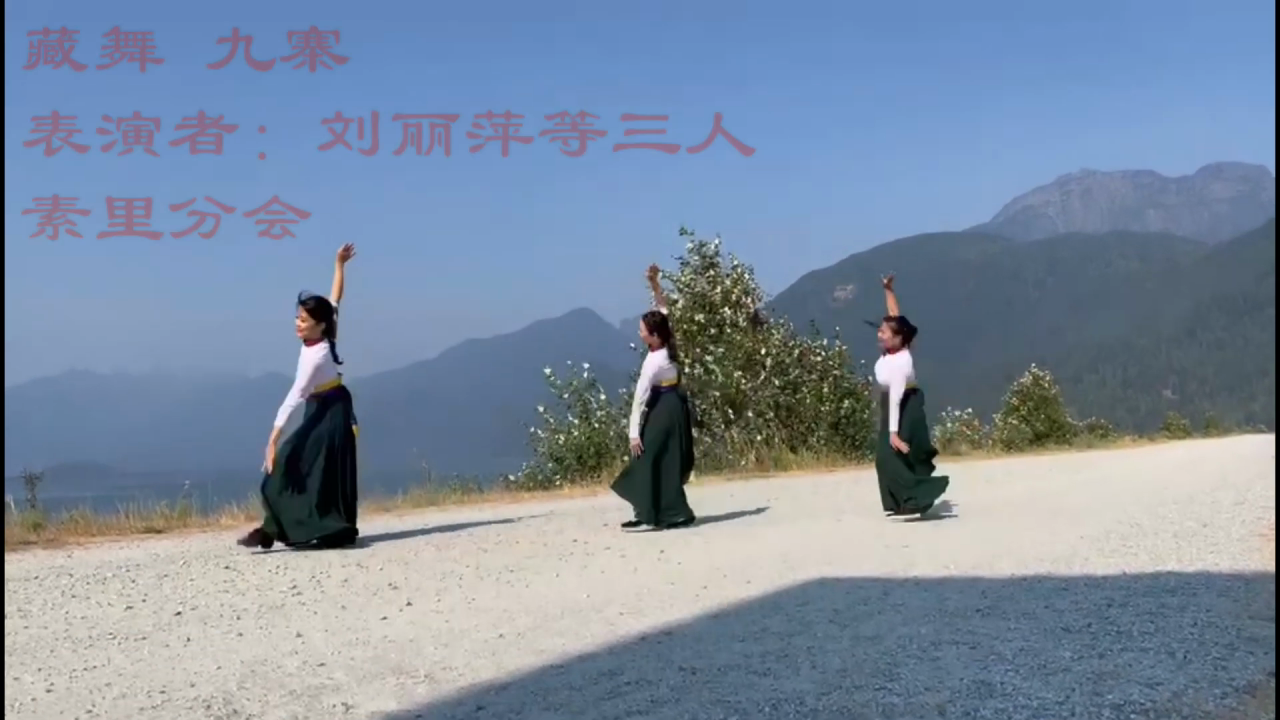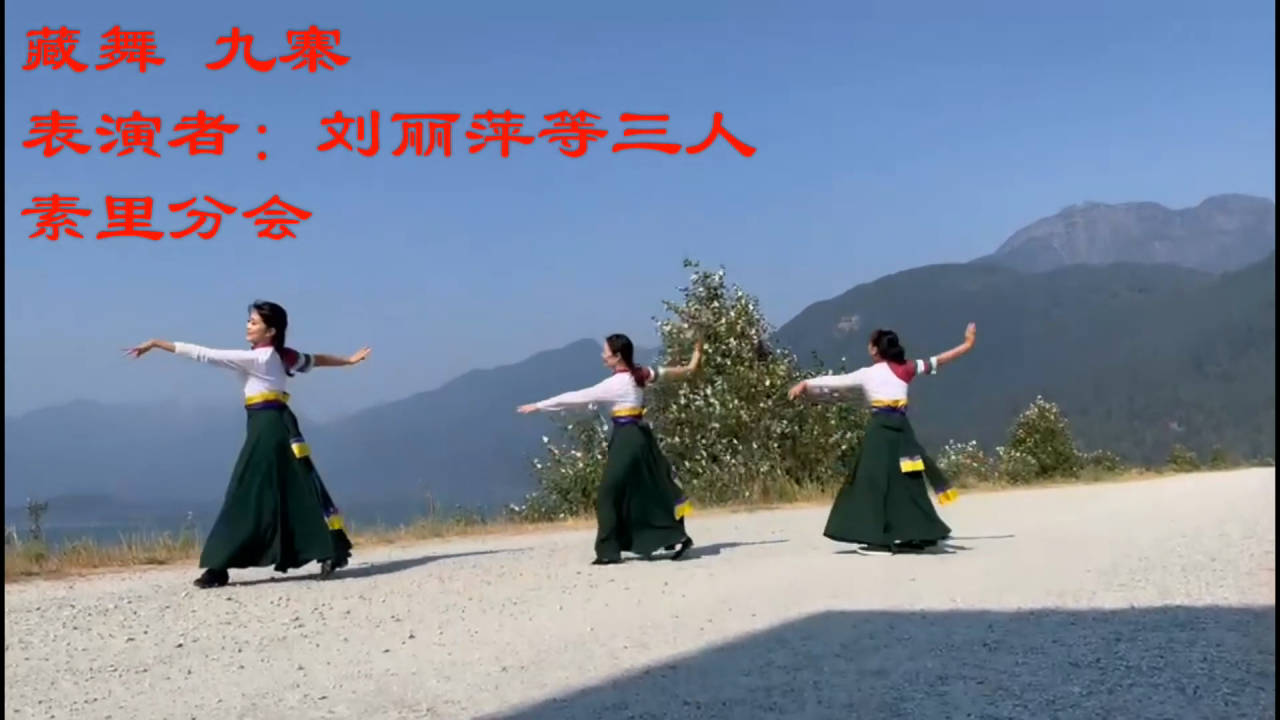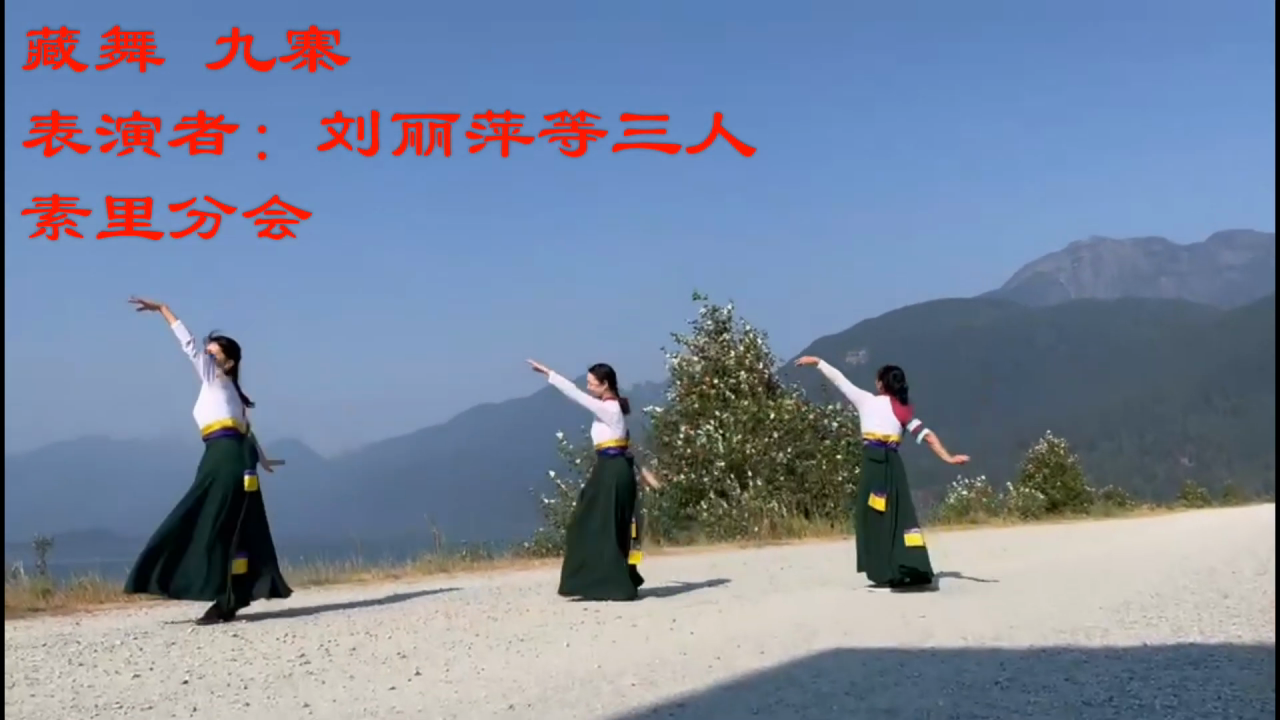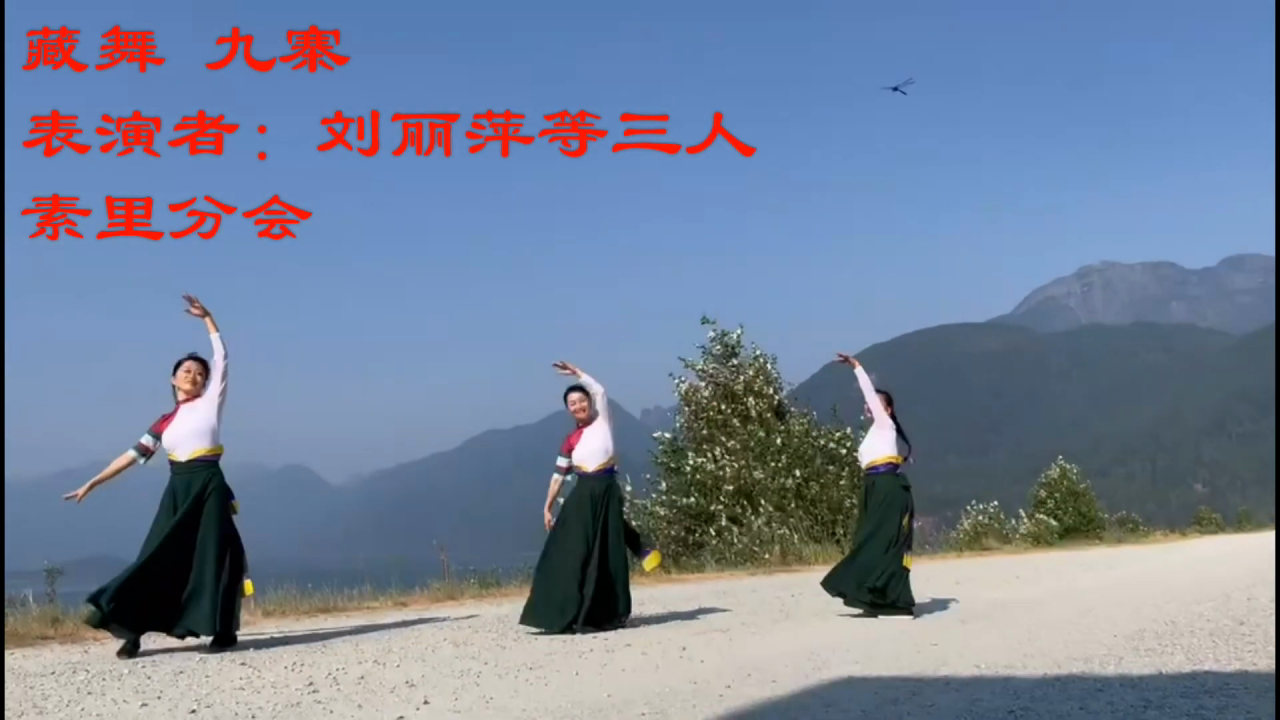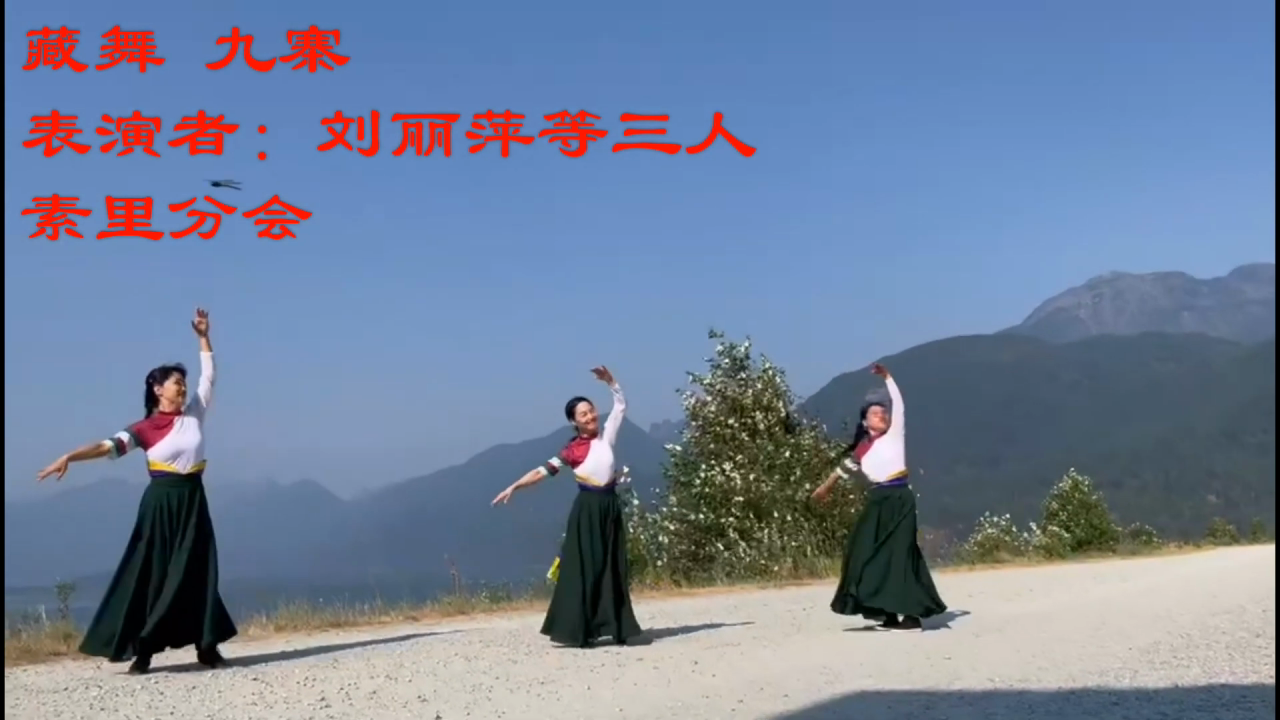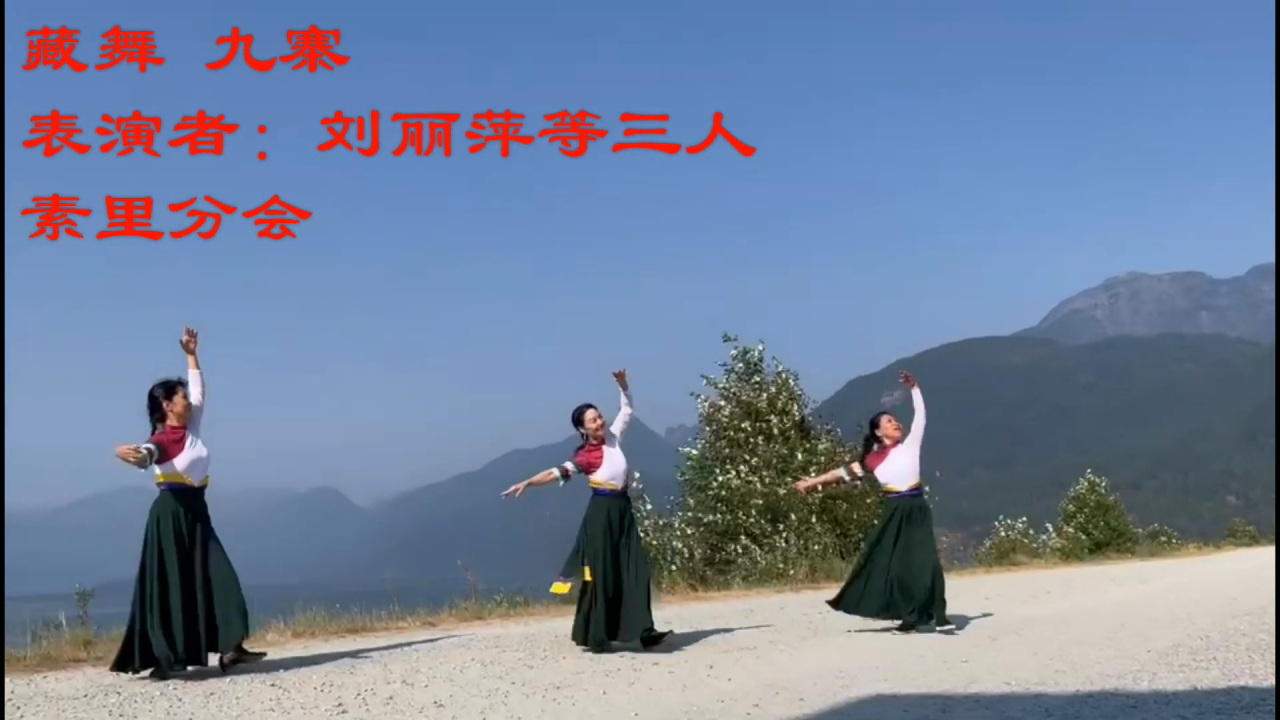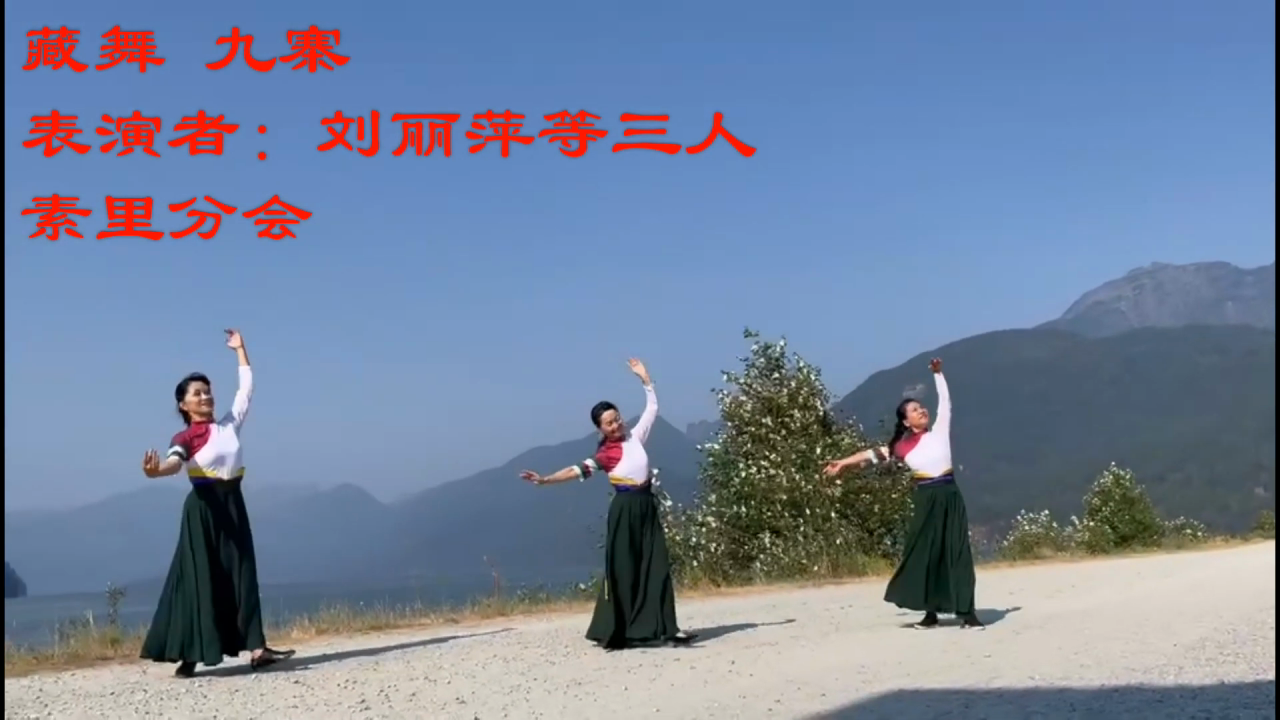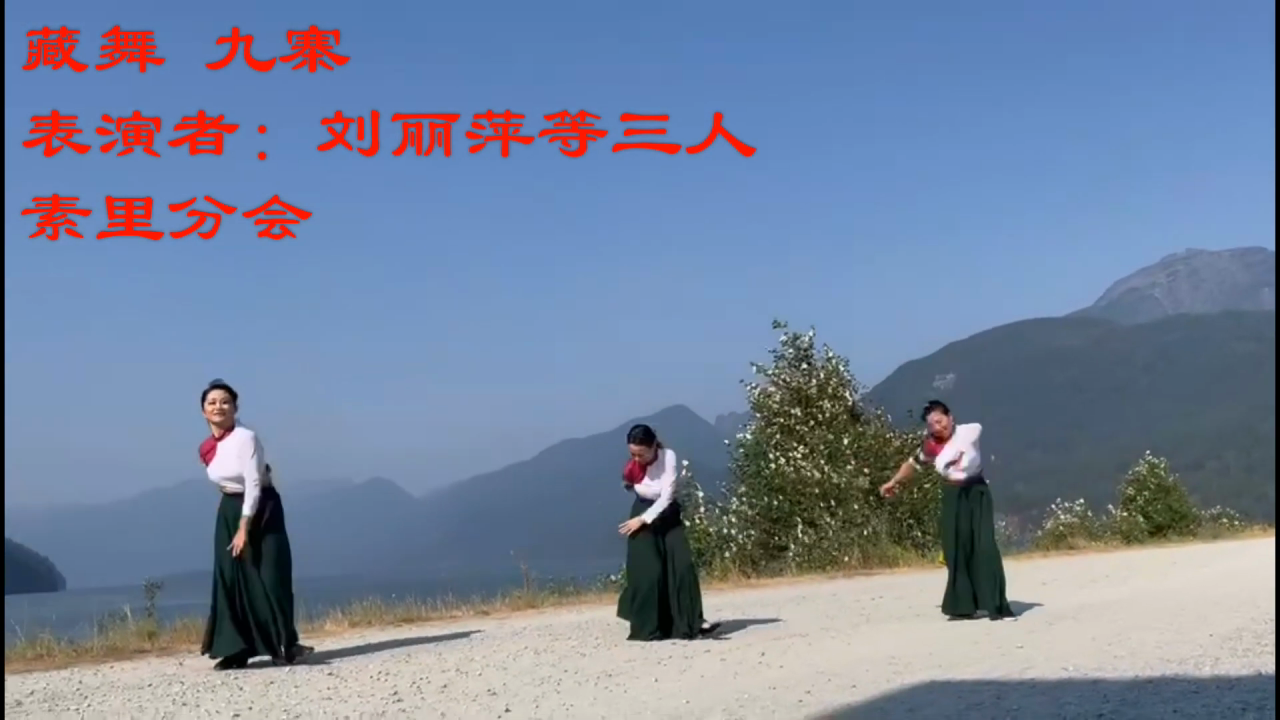
dt=0.4s
person 1, frame 1
left shoulder: (314, 359)
right shoulder: (321, 338)
left elbow: (294, 398)
right elbow: (335, 300)
left wrist: (273, 441)
right wrist: (340, 265)
left hip: (333, 410)
right hip: (326, 407)
left knee: (294, 466)
right knee: (327, 470)
left ankle: (273, 529)
right ankle: (338, 530)
person 1, frame 2
left shoulder: (254, 358)
right shoulder: (283, 355)
left elbow: (205, 355)
right elbow: (313, 360)
left wrist: (157, 343)
right wrist: (348, 360)
left hip: (265, 426)
right hip: (278, 425)
left knee: (247, 495)
right knee: (297, 492)
left ankle: (218, 567)
right ankle: (333, 551)
person 1, frame 3
left shoulder: (217, 381)
right shoulder: (226, 392)
left elbow: (189, 345)
right elbow: (240, 429)
left wrist: (162, 309)
right wrist: (260, 459)
left hip: (225, 457)
right hip: (231, 459)
left knee: (211, 527)
right knee: (224, 528)
left ankle: (224, 602)
right ankle: (231, 597)
person 1, frame 4
left shoulder: (210, 403)
right shoulder: (164, 423)
left elbow: (221, 359)
right elbow: (134, 455)
left wrist: (207, 317)
right wrist: (93, 483)
left hip: (208, 485)
right hip: (178, 489)
left knee: (211, 558)
right knee: (160, 557)
left ankle: (223, 632)
right ankle: (131, 629)
person 1, frame 5
left shoulder: (194, 417)
right shoulder: (144, 429)
left elbow: (208, 376)
right elbow: (107, 447)
left wrist: (204, 337)
right wrist: (68, 457)
left hip: (193, 500)
right hip: (161, 502)
left knee: (198, 571)
right knee: (151, 574)
left ankle: (206, 645)
right ankle: (142, 649)
person 1, frame 6
left shoulder: (191, 429)
right shoulder: (160, 441)
left elbow: (198, 392)
right elbow: (140, 456)
left wrist: (191, 355)
right wrist: (128, 453)
left hip: (197, 513)
right hip: (171, 514)
left knee: (218, 577)
right knee: (170, 585)
left ankle: (230, 648)
right ankle: (162, 659)
person 1, frame 7
left shoulder: (228, 425)
right shoulder: (184, 439)
left elbow: (246, 389)
right elbow: (173, 463)
left wrist: (240, 351)
right wrist: (156, 469)
left hip: (234, 506)
right hip: (204, 509)
left knee: (241, 577)
right knee: (201, 580)
left ankle: (256, 649)
right ankle: (190, 656)
person 1, frame 8
left shoulder: (247, 438)
right shoulder: (206, 449)
left elbow: (253, 485)
right elbow: (220, 485)
left wrist: (244, 528)
right wrist: (236, 526)
left hip: (263, 509)
right hip: (230, 513)
left knee: (272, 575)
right knee: (231, 579)
left ankle: (285, 643)
right ankle: (236, 649)
person 2, frame 1
left shoulder: (654, 362)
right shoulder: (667, 342)
left elbow: (640, 397)
right elbow: (663, 307)
left wrist: (634, 432)
right wrist: (654, 282)
left hip: (666, 407)
right hip: (673, 403)
left knee: (649, 459)
right knee: (667, 460)
left ankle: (648, 514)
right ankle: (676, 512)
person 2, frame 2
left shoulder: (613, 385)
right shoulder: (639, 374)
left elbow: (577, 397)
right elbow: (663, 373)
left wrist: (540, 405)
right wrist: (690, 368)
left hip: (626, 438)
right hip: (640, 437)
left knee: (610, 495)
right knee: (649, 492)
left ankle: (610, 552)
right ankle: (677, 538)
person 2, frame 3
left shoulder: (607, 408)
right shoulder: (617, 407)
left elbow: (574, 392)
right elbow: (623, 440)
left wrist: (548, 372)
right wrist: (642, 471)
left hip: (612, 470)
right hip: (613, 468)
left knee: (607, 529)
right knee: (589, 526)
left ankle: (621, 587)
person 2, frame 4
left shoulder: (602, 423)
right shoulder: (572, 439)
left elbow: (600, 392)
right elbow: (558, 475)
left wrist: (578, 374)
right wrist: (548, 507)
left hip: (606, 491)
right hip: (583, 492)
left knee: (608, 555)
right knee: (572, 555)
left ankle: (609, 614)
right ankle: (565, 617)
person 2, frame 5
left shoulder: (606, 435)
right shoulder: (572, 450)
left elbow: (621, 404)
right elbow: (544, 471)
left wrist: (609, 380)
right wrist: (513, 487)
left hip: (610, 506)
right hip: (587, 508)
left knee: (613, 568)
right knee: (584, 569)
left ankle: (615, 626)
right ankle: (577, 630)
person 2, frame 6
left shoulder: (613, 438)
right shoulder: (584, 456)
left elbow: (627, 409)
right elbow: (556, 473)
left wrist: (623, 385)
right wrist: (527, 483)
left hip: (624, 510)
right hip: (603, 512)
left knee: (636, 570)
right knee: (603, 574)
left ankle: (643, 630)
right ankle: (598, 637)
person 2, frame 7
left shoulder: (635, 437)
right shoulder: (603, 455)
left elbow: (652, 408)
right elbow: (576, 471)
left wrist: (644, 378)
right wrist: (544, 479)
left hip: (648, 507)
right hip: (625, 509)
left knee: (657, 567)
right knee: (623, 571)
left ankle: (666, 629)
right ankle: (617, 633)
person 2, frame 8
left shoulder: (668, 458)
right shoulder: (631, 469)
left elbow: (666, 498)
left wrist: (642, 519)
left hip: (667, 516)
right hip: (643, 518)
left knee: (682, 565)
right knee: (649, 571)
left ankle: (692, 622)
right ankle: (649, 627)
person 3, frame 1
left shoulder: (900, 364)
right shoulder: (892, 344)
left elbow: (895, 398)
right elbow: (894, 312)
left wrist: (893, 431)
right wrist: (888, 290)
left hip: (906, 408)
right hip: (892, 404)
left knee: (891, 455)
right knee: (886, 455)
left ankle: (915, 499)
right ankle: (904, 502)
person 3, frame 2
left shoulder: (868, 373)
right shoulder: (906, 368)
left elbow: (837, 381)
right elbow: (936, 361)
left wrist: (806, 384)
right wrist: (966, 345)
left hip: (880, 428)
right hip: (901, 427)
left knee: (873, 480)
right knee: (906, 482)
left ankle: (879, 538)
right ankle: (916, 537)
person 3, frame 3
left shoulder: (867, 401)
right shoulder: (904, 411)
left elbow: (841, 381)
right elbow: (925, 434)
left wrist: (817, 361)
right wrist: (948, 457)
left hip: (873, 461)
right hip: (892, 462)
left knee: (875, 518)
right knee: (896, 517)
left ankle: (887, 575)
right ankle: (913, 572)
person 3, frame 4
left shoulder: (885, 425)
right shoulder: (880, 432)
left elbow: (870, 392)
left wrist: (856, 365)
right wrist: (904, 502)
left hip: (887, 487)
right hip: (877, 489)
left knee: (882, 542)
right knee: (876, 543)
left ankle: (896, 602)
right ankle: (888, 601)
person 3, frame 5
left shoulder: (894, 436)
right shoulder: (861, 449)
left elbow: (898, 405)
right elbow: (843, 469)
left wrist: (887, 377)
right wrist: (825, 487)
left hip: (899, 499)
right hip: (877, 502)
left knee: (898, 555)
right knee: (872, 556)
left ankle: (911, 615)
right ankle: (889, 612)
person 3, frame 6
left shoulder: (910, 445)
right shoulder: (873, 459)
left elbow: (921, 416)
right elbow: (845, 472)
left wrist: (914, 388)
right wrist: (814, 482)
left hip: (917, 509)
right hip: (894, 512)
left knee: (926, 561)
right knee: (893, 564)
left ankle: (938, 615)
right ankle: (908, 618)
person 3, frame 7
left shoulder: (939, 431)
right shoulder: (902, 445)
left elbow: (945, 401)
right elbow: (874, 454)
left wrist: (938, 374)
right wrist: (843, 463)
left hip: (950, 494)
right hip: (926, 497)
left knee: (958, 552)
right knee: (927, 552)
left ankle: (967, 613)
right ankle: (930, 612)
person 3, frame 8
left shoulder: (967, 431)
right shoulder: (931, 444)
left elbow: (975, 429)
right elbow: (915, 462)
left wrist: (959, 452)
right wrist: (894, 482)
left hip: (976, 493)
right hip: (953, 499)
left knee: (984, 547)
right knee: (958, 550)
left ankle: (999, 605)
right ankle: (964, 606)
